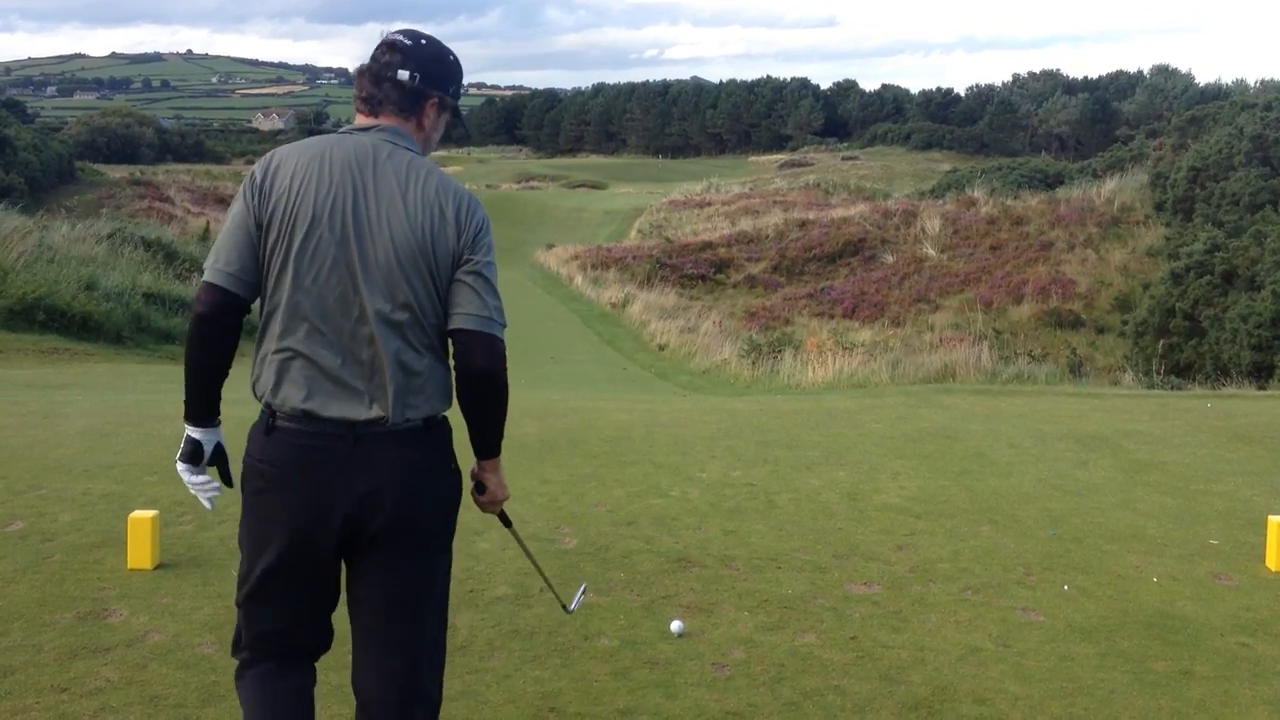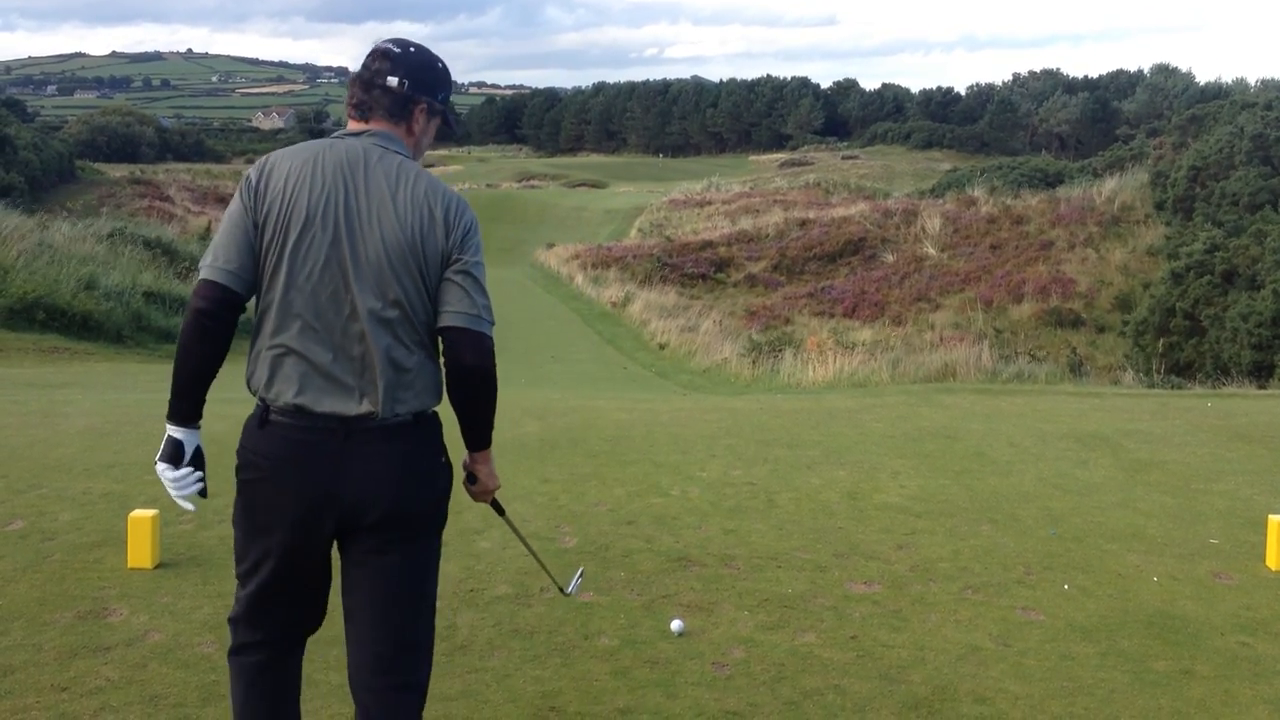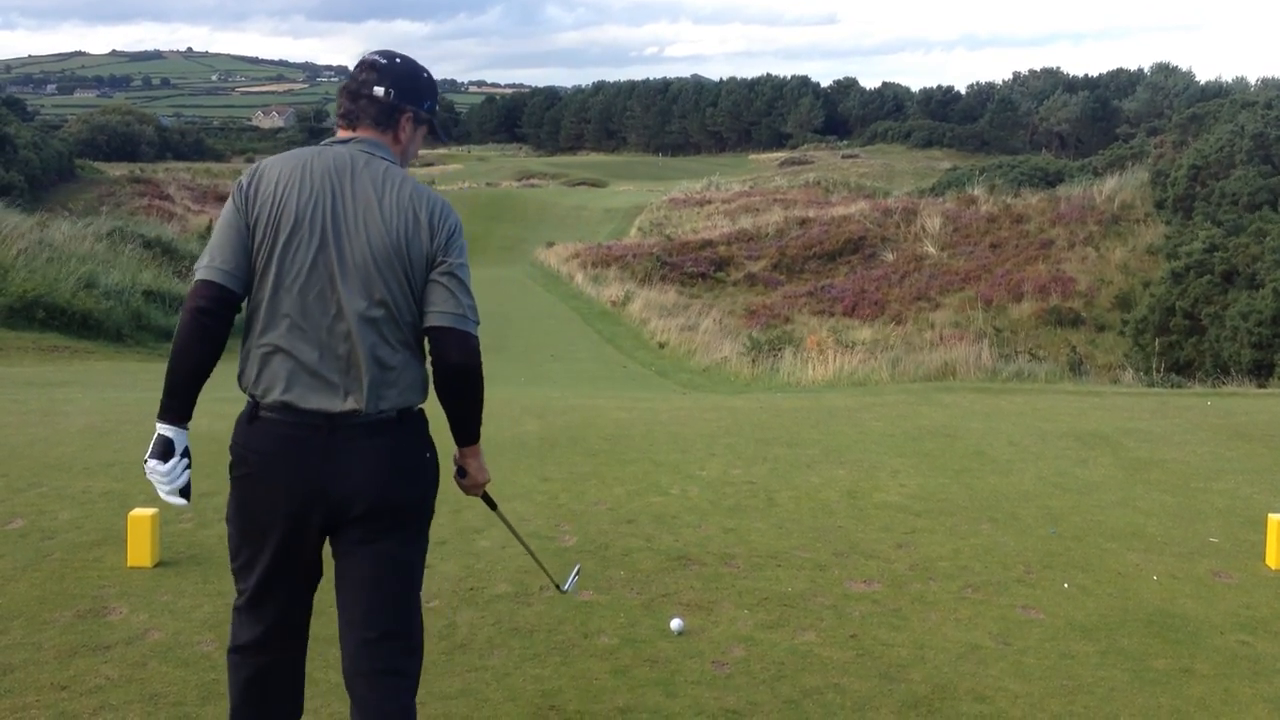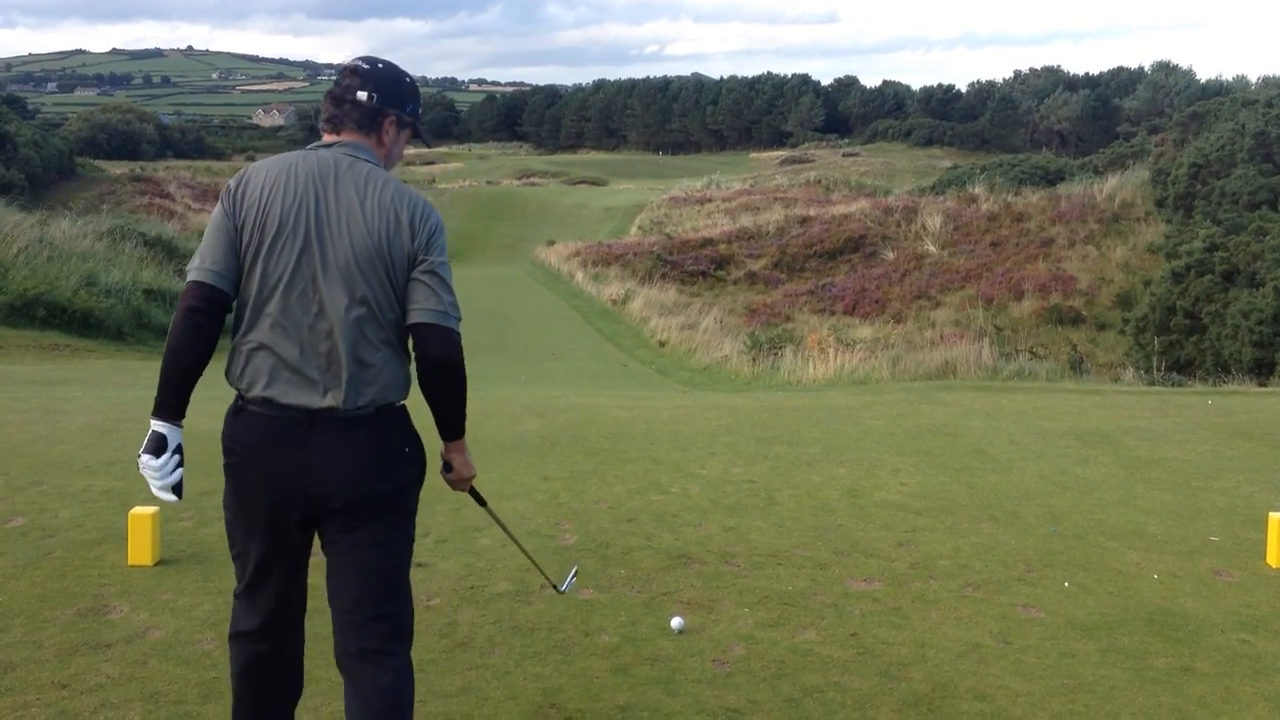
dt=0.1s
person 1, frame 1
left shoulder: (277, 171)
right shoulder: (456, 204)
left elbow: (215, 310)
right elbow: (480, 354)
left wrist: (200, 424)
right wrist: (488, 457)
left hip: (292, 454)
right hip: (407, 465)
left knee: (272, 659)
person 1, frame 2
left shoulder: (272, 174)
right shoulder: (444, 207)
left elbow: (210, 308)
right elbow: (469, 352)
left wrist: (182, 423)
right wrist: (480, 450)
left hip: (285, 448)
right hip: (398, 460)
left knee: (266, 642)
person 1, frame 3
left shoulder: (264, 180)
right shoulder: (430, 210)
left elbow: (207, 307)
right elbow: (455, 350)
left wrist: (172, 424)
right wrist: (469, 445)
left hip: (276, 443)
right hip: (384, 454)
left knee: (264, 628)
right knee: (384, 660)
person 1, frame 4
left shoulder: (252, 184)
right shoulder: (412, 210)
left elbow: (199, 308)
right elbow: (437, 347)
left wrist: (165, 421)
right wrist: (455, 442)
left hip: (262, 437)
right hip: (367, 448)
left knee: (263, 615)
right knee: (375, 647)
